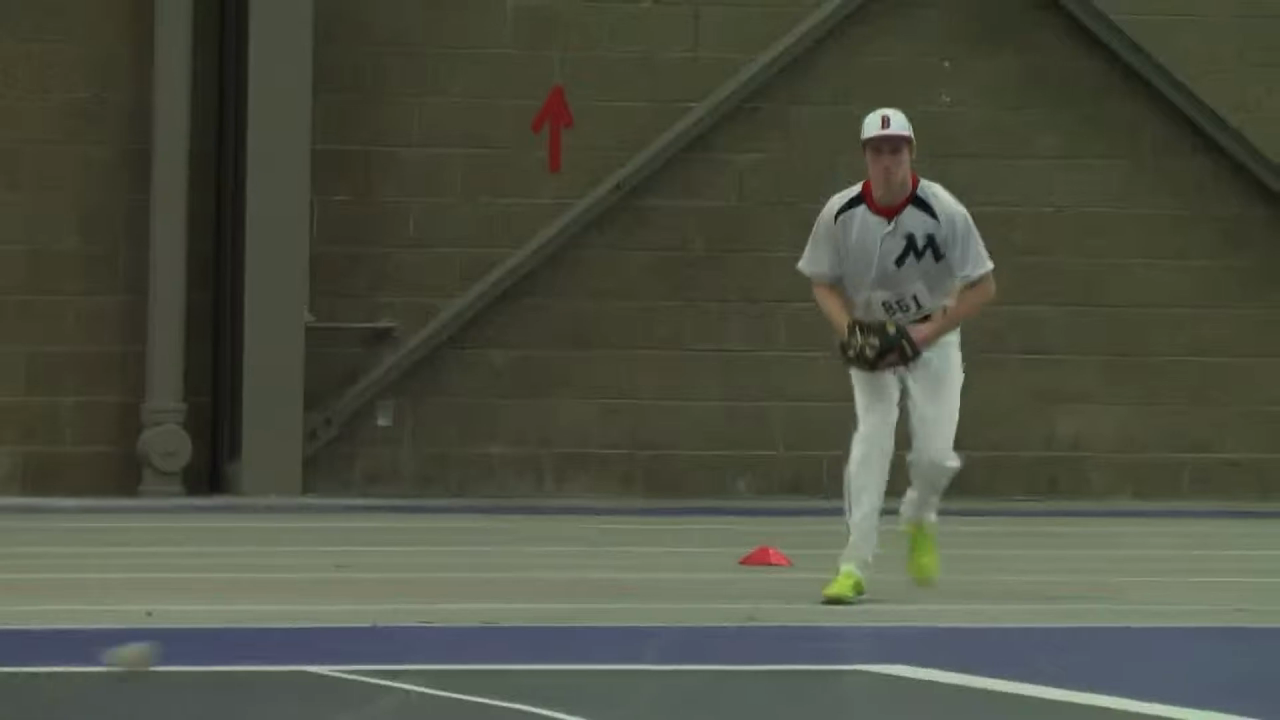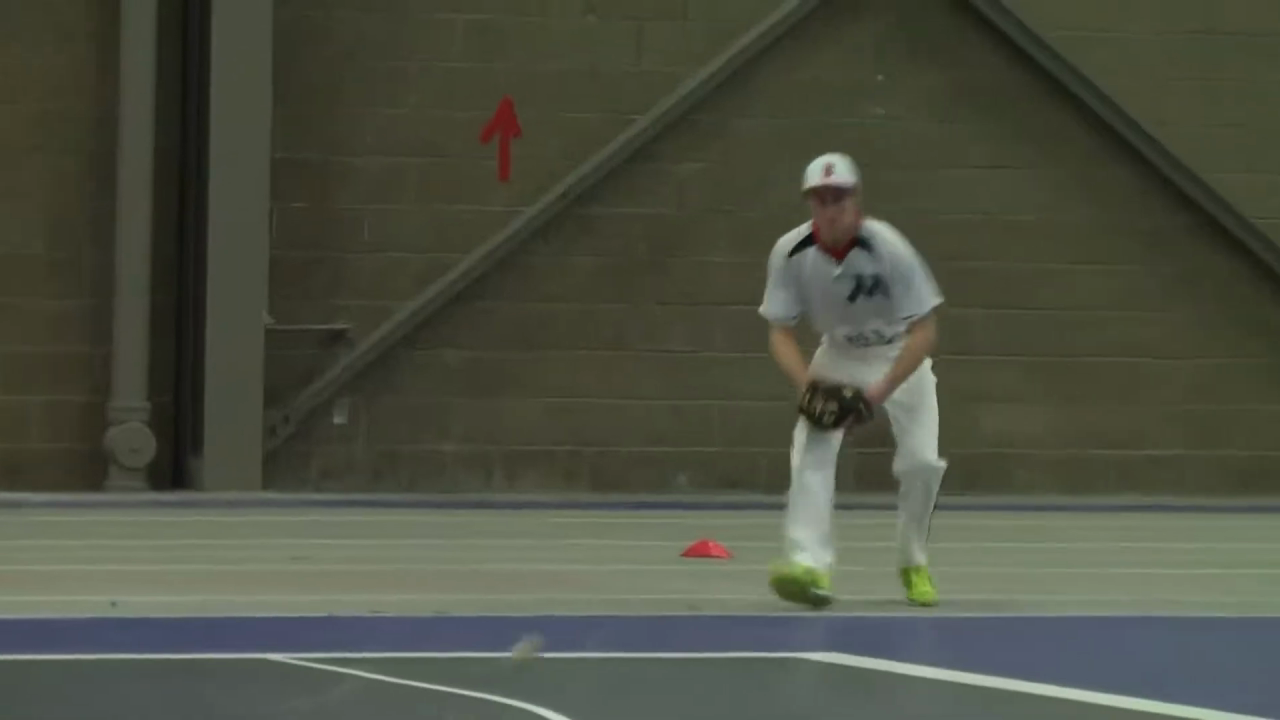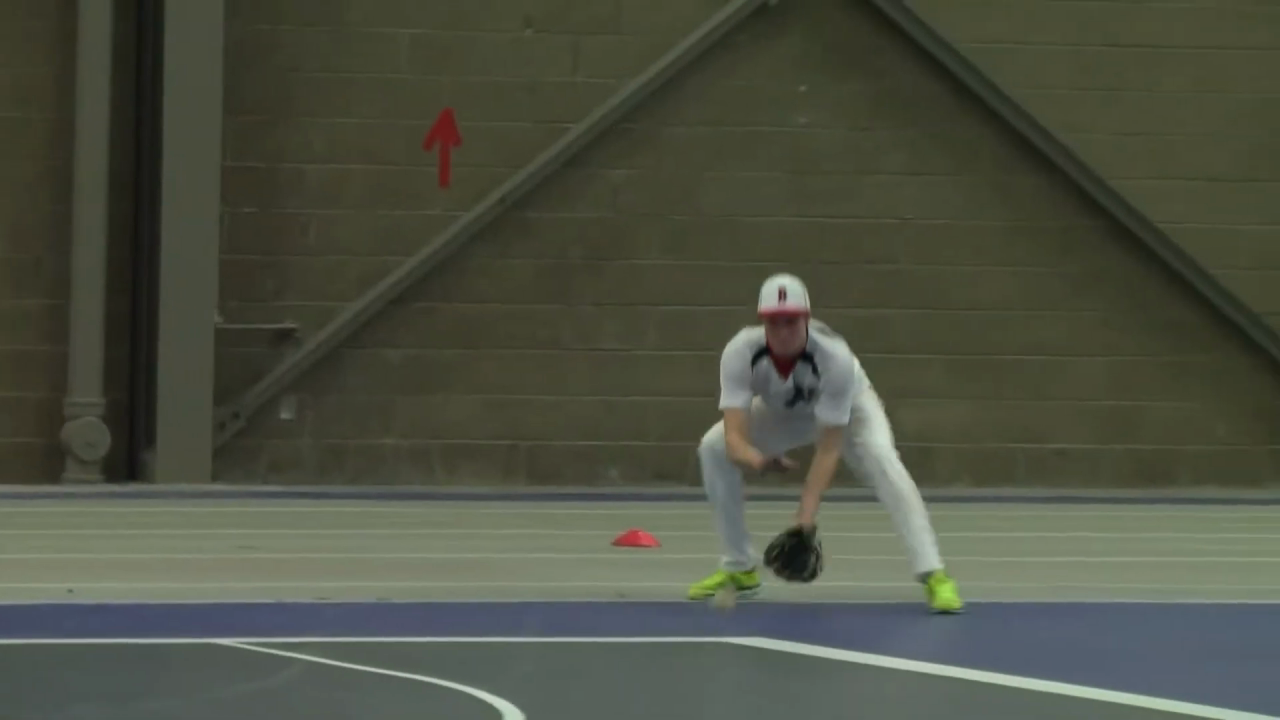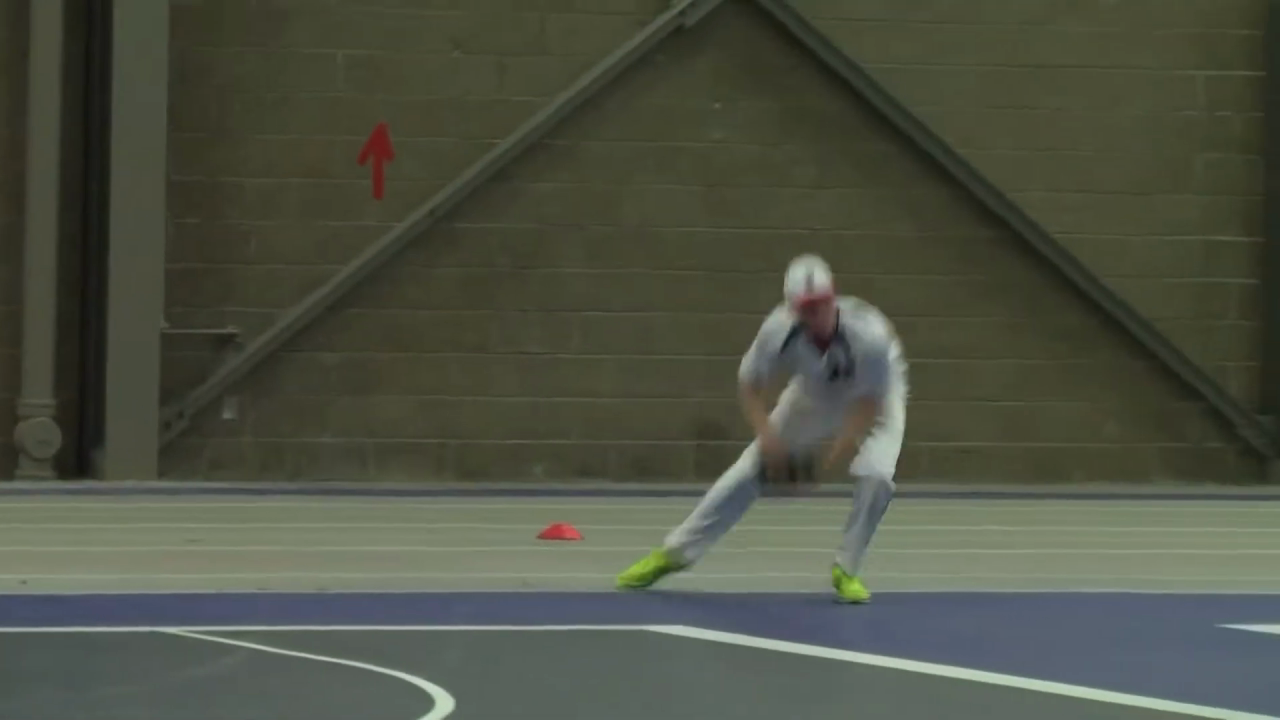
dt=0.4s
person 1, frame 1
left shoulder: (944, 209)
right shoulder: (839, 213)
left elbow: (983, 287)
right elbow: (824, 284)
left wrist: (929, 333)
right wrist: (852, 334)
left hip: (932, 336)
left knee: (934, 456)
right knee: (872, 437)
person 1, frame 2
left shoulder: (888, 247)
right shoulder: (789, 252)
left elbow: (924, 333)
right elbow: (780, 333)
left wrist: (883, 391)
right wrist: (810, 387)
left hip: (900, 354)
right hip: (839, 356)
left knee: (920, 459)
right knee: (812, 442)
left ankle: (912, 563)
right ankle: (809, 566)
person 1, frame 3
left shoulder: (835, 357)
right shoulder: (739, 351)
left elbow: (829, 448)
right elbow: (734, 435)
left wrist: (807, 515)
right wrist: (757, 460)
left hip: (847, 402)
right hip: (781, 411)
left knee: (881, 462)
right knee: (713, 451)
left ankle: (933, 574)
right ankle: (738, 567)
person 1, frame 4
left shoulder: (868, 333)
right shoulder: (778, 329)
left elbow: (871, 405)
right elbow: (750, 388)
left wrist: (830, 458)
right wrist: (768, 437)
left hip: (875, 391)
right hip: (815, 392)
left knee: (875, 475)
right knee: (747, 475)
left ankle: (847, 569)
right ankle: (675, 551)
